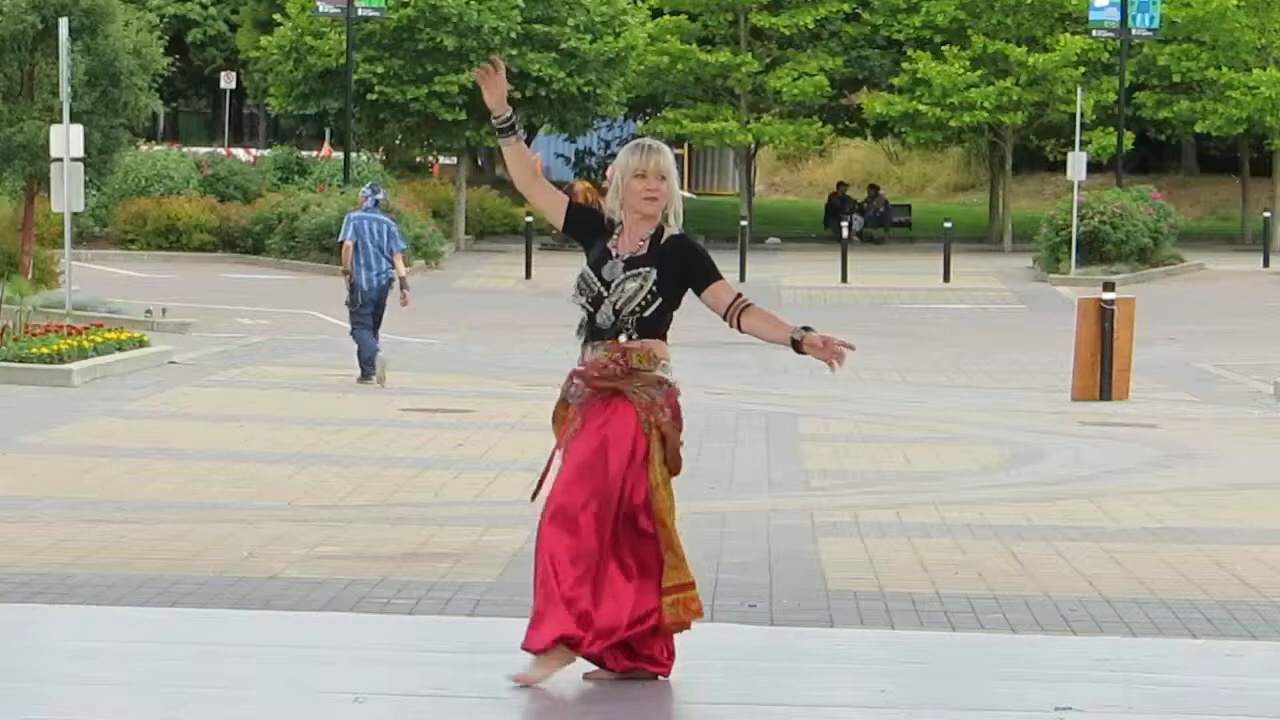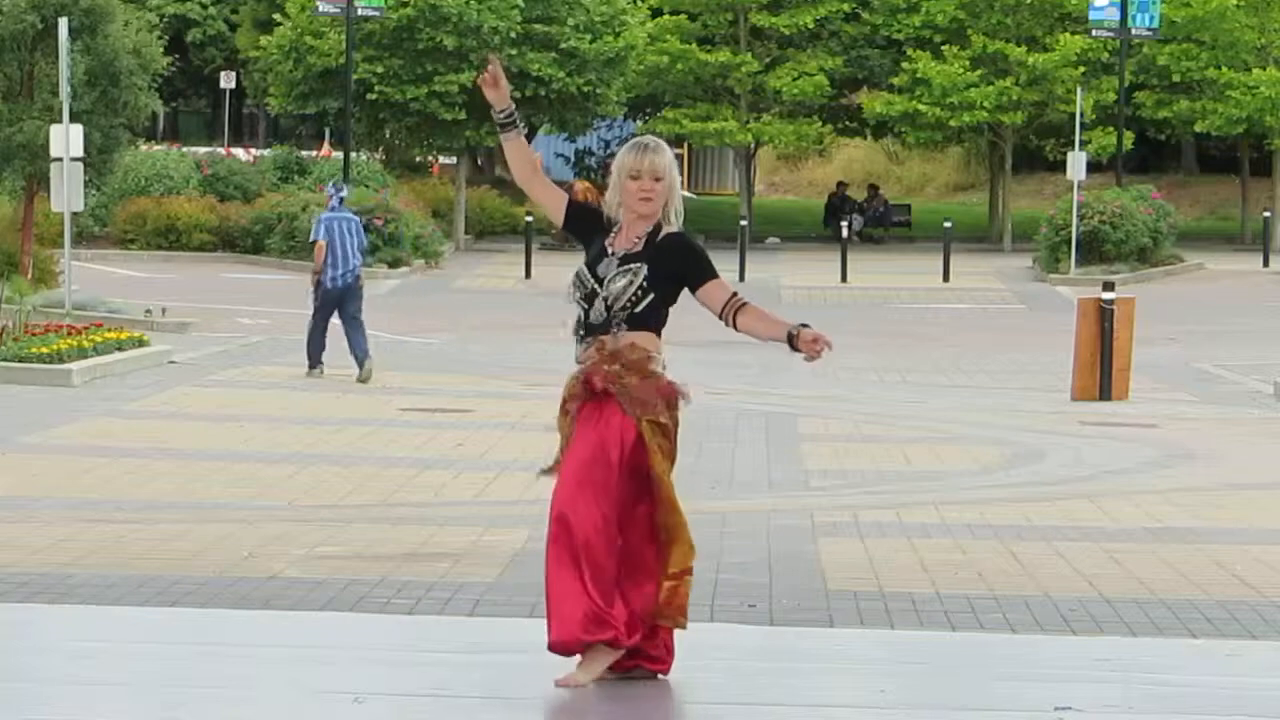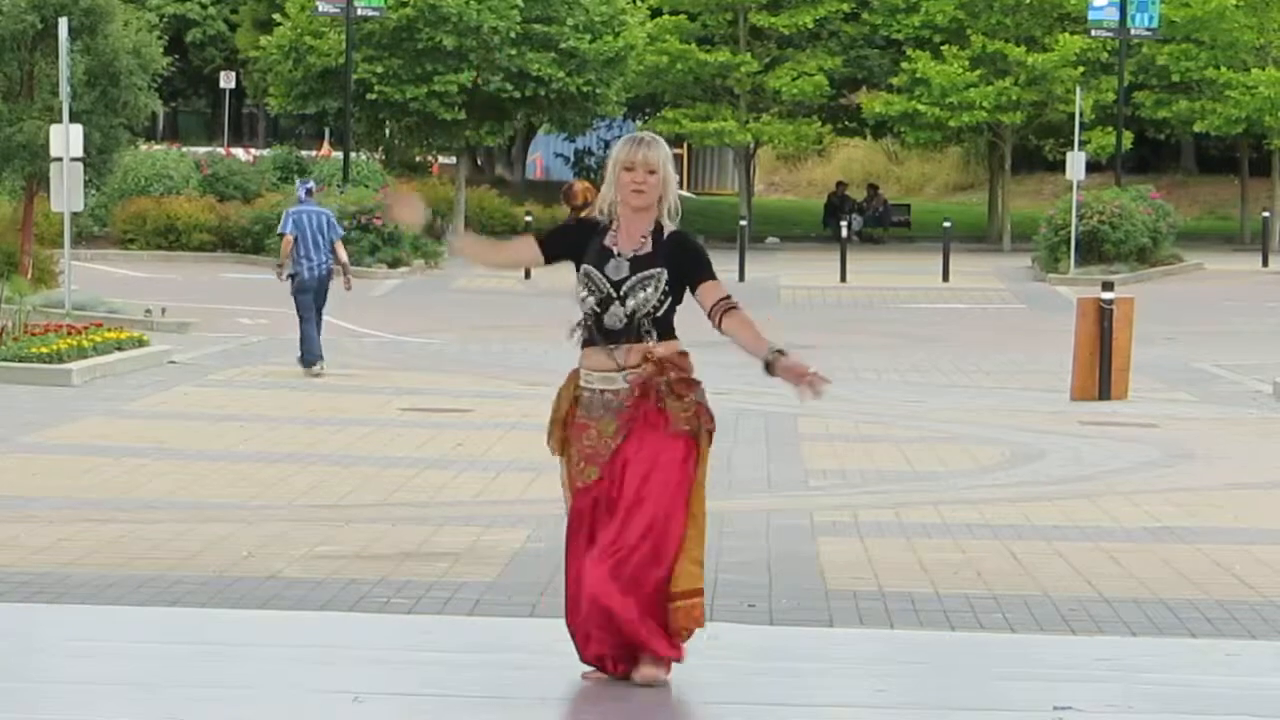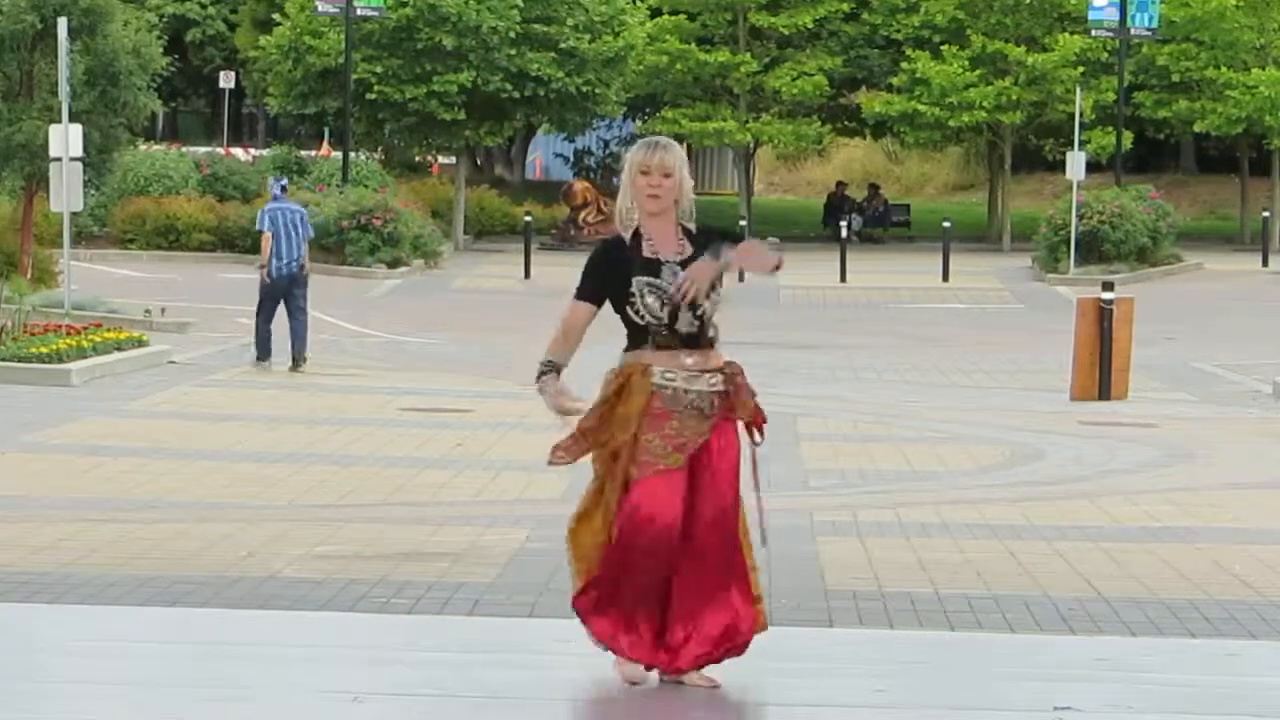
dt=0.4s
person 1, frame 1
left shoulder: (680, 251)
right shoulder: (595, 231)
left elbow: (737, 309)
right elbow: (530, 183)
left wrist: (801, 338)
right wrist: (501, 113)
left hip: (635, 394)
right hip: (593, 393)
left knee: (575, 509)
right knee: (614, 523)
left ankle: (566, 638)
right ankle: (636, 652)
person 1, frame 2
left shoulder: (677, 248)
right shoulder: (595, 229)
left elbow: (731, 306)
right elbow: (531, 180)
left wrist: (792, 333)
right wrist: (504, 109)
left hip: (628, 392)
right hip: (595, 392)
left knee: (583, 508)
right knee: (618, 519)
left ankle: (606, 637)
right ankle: (637, 650)
person 1, frame 3
left shoulder: (680, 248)
right shoulder: (584, 234)
left elbow: (724, 310)
right elbow: (503, 254)
left wrist: (775, 359)
right wrist: (427, 221)
left hip: (658, 400)
right hip: (595, 399)
left knee: (649, 521)
right knee: (596, 525)
left ankle: (651, 646)
right ankle: (615, 648)
person 1, frame 4
left shoulder: (707, 241)
right shoulder: (613, 253)
left elbow: (770, 258)
right elbow: (571, 327)
left wrist: (720, 259)
right wrist: (549, 378)
left hip: (710, 403)
right hip: (647, 400)
left knee: (709, 528)
right knee: (650, 516)
left ankle: (686, 650)
right ankle: (629, 635)
person 2, frame 1
left shoulder: (353, 218)
right shoulder: (388, 223)
left elbow: (347, 245)
right elbow: (397, 256)
left wrist: (346, 271)
right wrist: (404, 285)
left hip: (362, 282)
right hip: (383, 282)
left knee: (360, 328)
right knee: (372, 328)
left ankle: (376, 356)
right ankle: (368, 372)
person 2, frame 2
left shoulder: (323, 219)
right shoulder: (354, 220)
left elbow: (321, 245)
left wrist: (316, 272)
left hip: (329, 280)
right hip: (352, 281)
left knee: (318, 324)
right knee: (354, 324)
left ankle: (315, 365)
right ankle: (364, 359)
person 2, frame 3
left shoulder: (292, 213)
right shoulder: (326, 214)
left elbow: (288, 239)
right elbow: (338, 243)
left wrist: (281, 264)
right wrist: (346, 271)
left hip: (303, 272)
right hip: (324, 271)
left knee: (307, 318)
right knee: (315, 315)
left ankle: (314, 362)
right ankle: (309, 357)
person 2, frame 4
left shoulder: (268, 210)
right shoulder: (300, 211)
left elbow: (267, 237)
left wrist: (263, 265)
right wrist: (305, 268)
left hip: (275, 270)
right hip: (297, 270)
left knee: (265, 314)
right knee: (298, 315)
left ankle: (263, 358)
right ankle: (298, 360)
